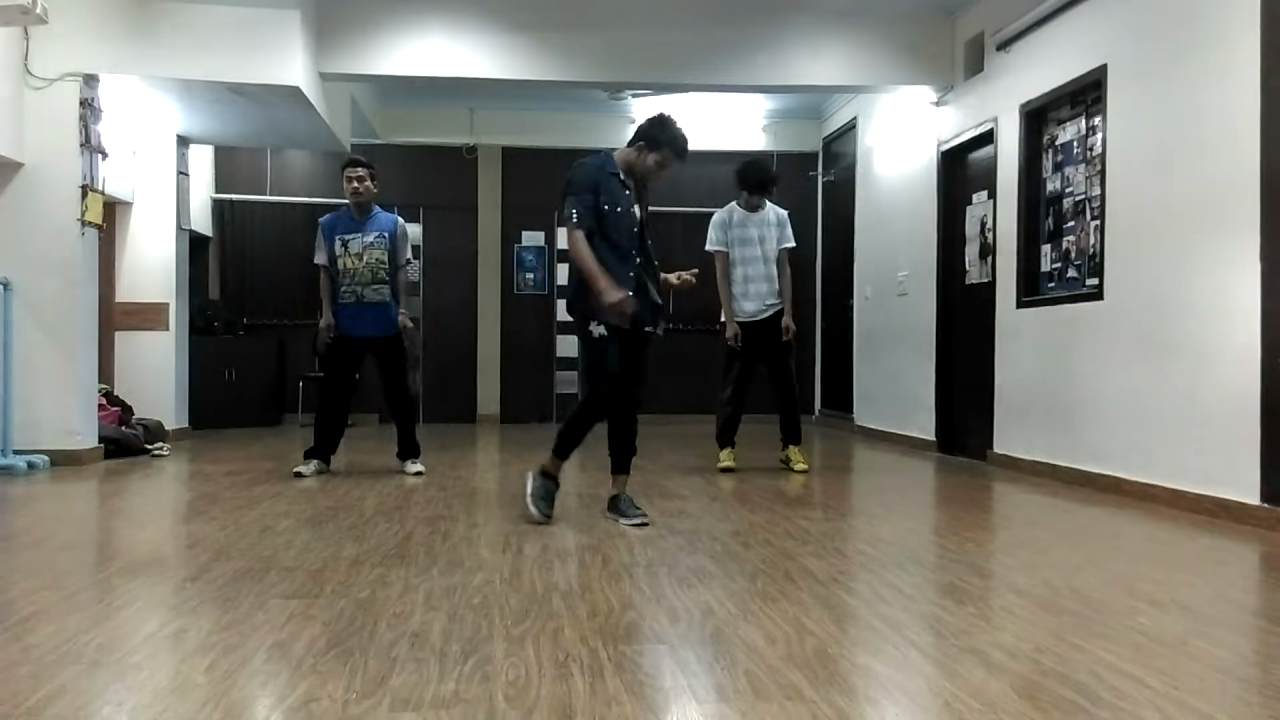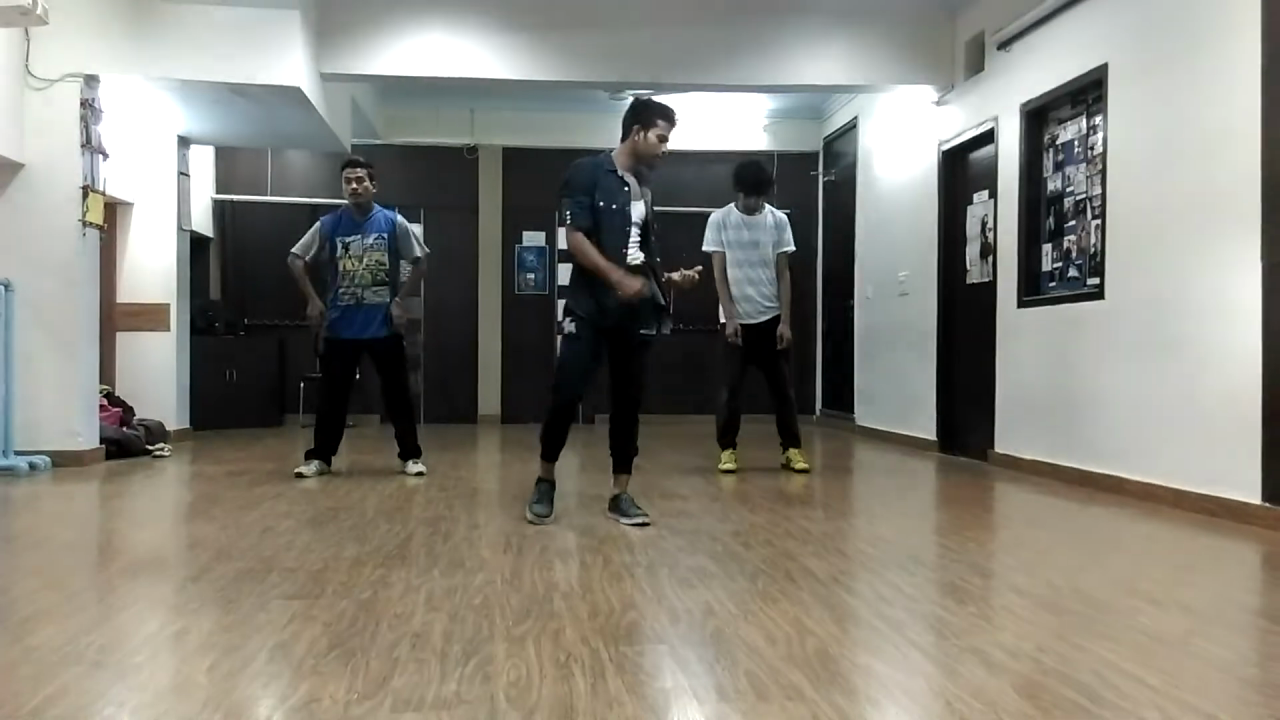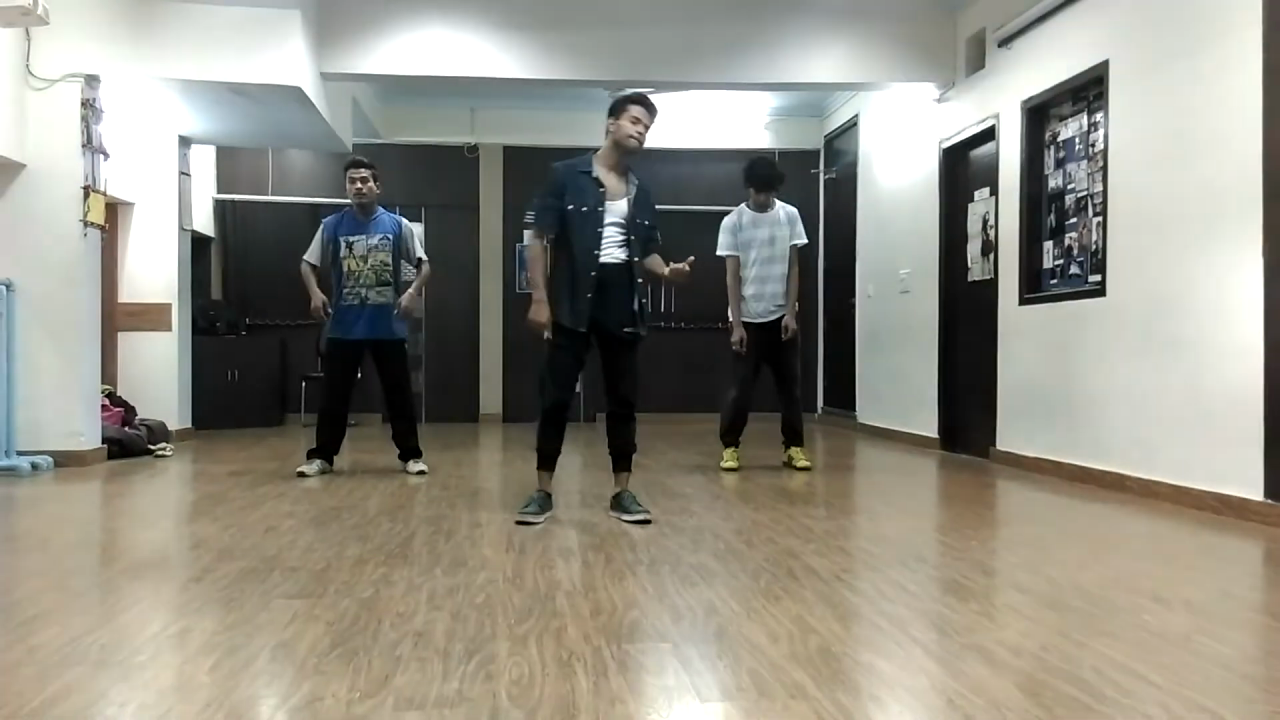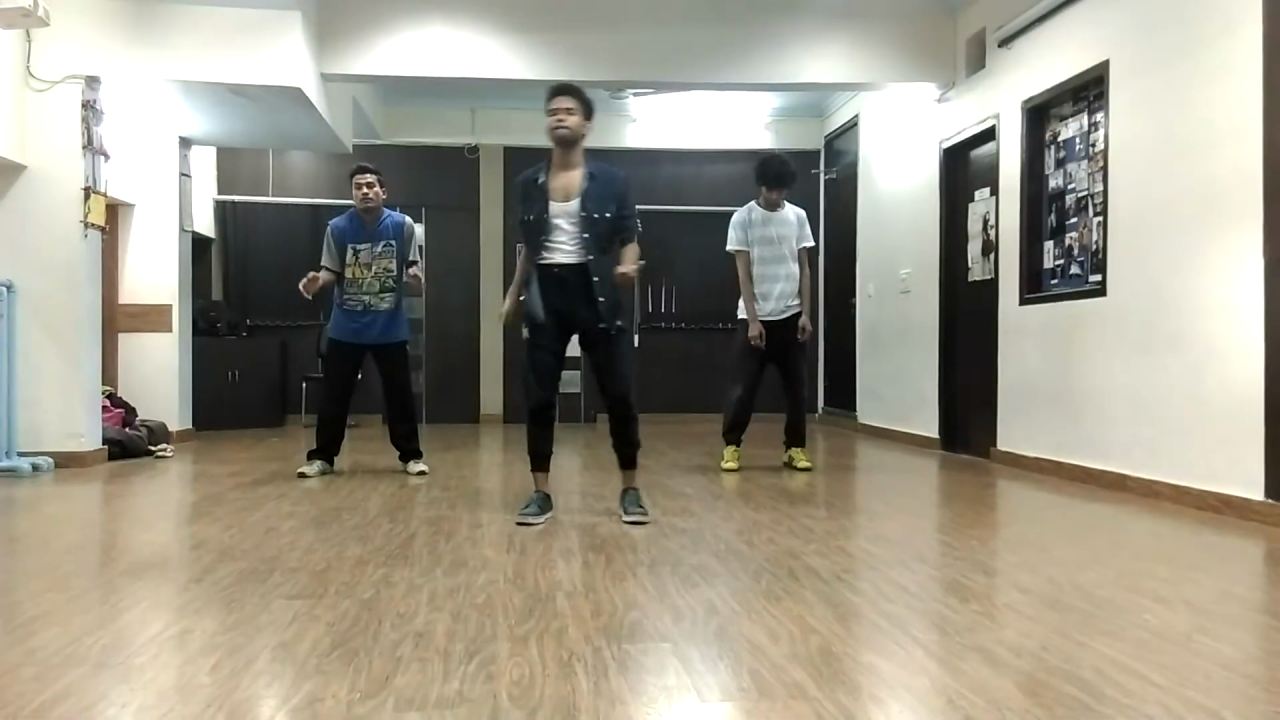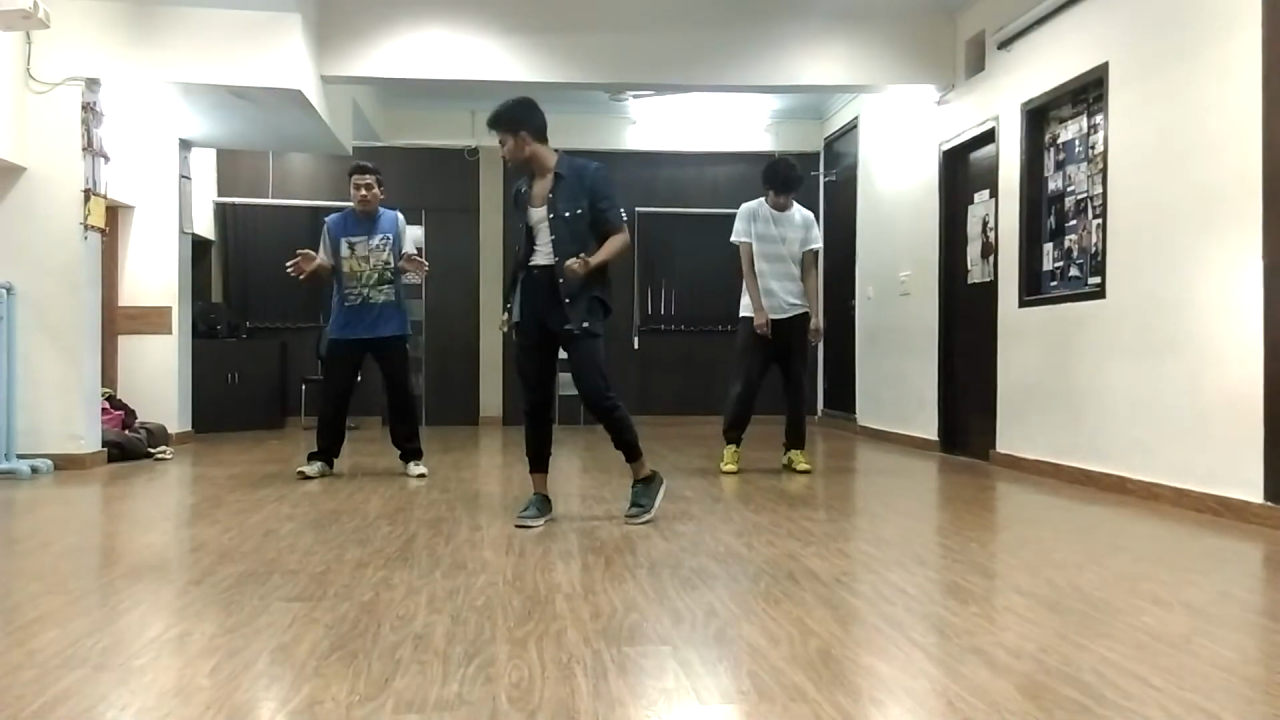
dt=0.3s
person 1, frame 1
left shoulder: (639, 190)
right shoulder: (590, 173)
right elbow: (576, 237)
left wrist: (662, 278)
right wrist: (604, 286)
left hip: (635, 303)
right hip: (599, 302)
left knee: (628, 399)
right knee: (602, 393)
left ankle: (619, 495)
right ankle: (547, 474)
person 1, frame 2
left shoulder: (644, 188)
right shoulder: (587, 172)
right elbow: (575, 238)
left wrist: (667, 277)
right wrist: (618, 278)
left hip: (636, 306)
right hip: (592, 301)
left knee: (628, 400)
right knee: (567, 390)
left ankle: (620, 494)
right ankle: (545, 481)
person 1, frame 3
left shoulder: (640, 191)
right shoulder: (567, 175)
left elbow: (647, 250)
right elbow: (539, 239)
left wrist: (667, 270)
right wrist: (538, 299)
left hip: (622, 298)
right hip: (575, 298)
left knee: (623, 398)
right knee: (556, 397)
left ankle: (622, 493)
right ankle: (542, 492)
person 1, frame 4
left shoulder: (610, 181)
right shoulder: (529, 183)
left elbow: (628, 239)
left wrist: (627, 266)
right wrist: (514, 293)
left hip: (595, 294)
right hip: (546, 295)
left knee: (618, 393)
right knee: (539, 397)
left ankle: (629, 489)
right ankle: (541, 494)
person 1, frame 5
left shoulder: (588, 176)
right shoulder: (522, 190)
left elbow: (621, 236)
left wrist: (589, 264)
right wrist: (512, 304)
left hip: (576, 298)
right hip: (533, 298)
left knee: (595, 392)
right knee: (535, 400)
left ankle: (645, 477)
right ankle: (540, 496)
person 2, frame 1
left shoulder: (394, 224)
right shoulder: (330, 224)
left elbow: (401, 270)
right elbow: (324, 272)
left wrist: (402, 311)
right wrist: (326, 313)
left hip: (386, 324)
right hip: (344, 324)
left knee: (399, 392)
right knee: (334, 392)
left ankle: (409, 455)
right ankle: (319, 456)
person 2, frame 2
left shoulder: (393, 222)
right shoulder: (328, 225)
left elbow: (419, 263)
right elbow: (296, 259)
left wrist: (399, 301)
right wrist: (313, 300)
left hip: (384, 325)
right hip: (340, 326)
left knee: (398, 393)
right knee: (332, 394)
left ankle: (411, 455)
right ankle: (320, 457)
person 2, frame 3
left shoulder: (397, 225)
right shoulder: (332, 225)
left elbow: (421, 264)
right elbow: (309, 263)
left wrist: (411, 293)
right wrist: (315, 294)
left hip: (388, 326)
right hip: (343, 326)
left knee: (399, 393)
right knee: (334, 394)
left ankle: (411, 455)
right ankle: (322, 456)
person 2, frame 4
left shoulder: (402, 225)
right shoulder: (338, 228)
left elbow: (411, 263)
right elbow: (332, 271)
left wrist: (413, 273)
right wrist: (318, 281)
left hip: (391, 328)
right hip: (346, 328)
left knee: (400, 394)
right knee: (334, 395)
left ankle: (411, 455)
right ankle: (323, 456)
person 2, frame 5
left shoulder: (395, 221)
right shoulder: (334, 224)
left elbow: (401, 265)
right elbow: (332, 269)
left wrist: (409, 264)
right wrist: (316, 265)
left hip: (390, 324)
right hip: (346, 326)
left knee: (400, 390)
right knee: (335, 392)
left ankle: (412, 457)
right ankle: (323, 458)
person 3, frame 1
left shoulder: (780, 217)
right shoulder: (722, 219)
left elbow: (784, 268)
right elbow: (721, 273)
left wrist: (788, 313)
right wrist: (730, 320)
left hip: (774, 313)
right hip: (740, 317)
left knee: (786, 382)
right knee: (734, 386)
left ankle: (792, 447)
right ankle: (726, 448)
person 3, frame 2
left shoulder: (779, 220)
right shoulder: (719, 221)
left elbow: (783, 273)
right elbow: (719, 273)
left wrist: (785, 321)
right wrist: (730, 317)
left hip: (771, 317)
right hip: (736, 319)
left knee: (782, 386)
right knee: (731, 387)
left ankle: (791, 449)
right ankle: (727, 449)
person 3, frame 3
left shoulder: (790, 215)
right shoulder: (733, 222)
left elbow: (794, 267)
right elbow: (732, 277)
left wrist: (790, 312)
right wrist: (736, 325)
left hip: (781, 316)
right hip: (748, 318)
left knee: (790, 384)
right knee: (740, 387)
left ankle: (793, 447)
right ankle: (730, 447)
person 3, frame 4
left shoulder: (798, 217)
right shoulder: (742, 219)
left elbow: (804, 269)
right elbow: (743, 273)
left wrist: (805, 313)
right wrist: (753, 320)
left hip: (791, 316)
right hip: (755, 317)
left knee: (796, 385)
right knee: (744, 385)
left ankle: (795, 448)
right ankle: (731, 446)
person 3, frame 5
left shoulder: (806, 218)
right shoulder: (749, 212)
left elbow: (809, 270)
right elbow: (747, 266)
left wrist: (814, 315)
right wrist: (759, 311)
left hip: (795, 315)
right hip: (756, 314)
left knee: (797, 385)
right knee: (745, 383)
left ankle: (794, 449)
right ankle: (731, 447)
